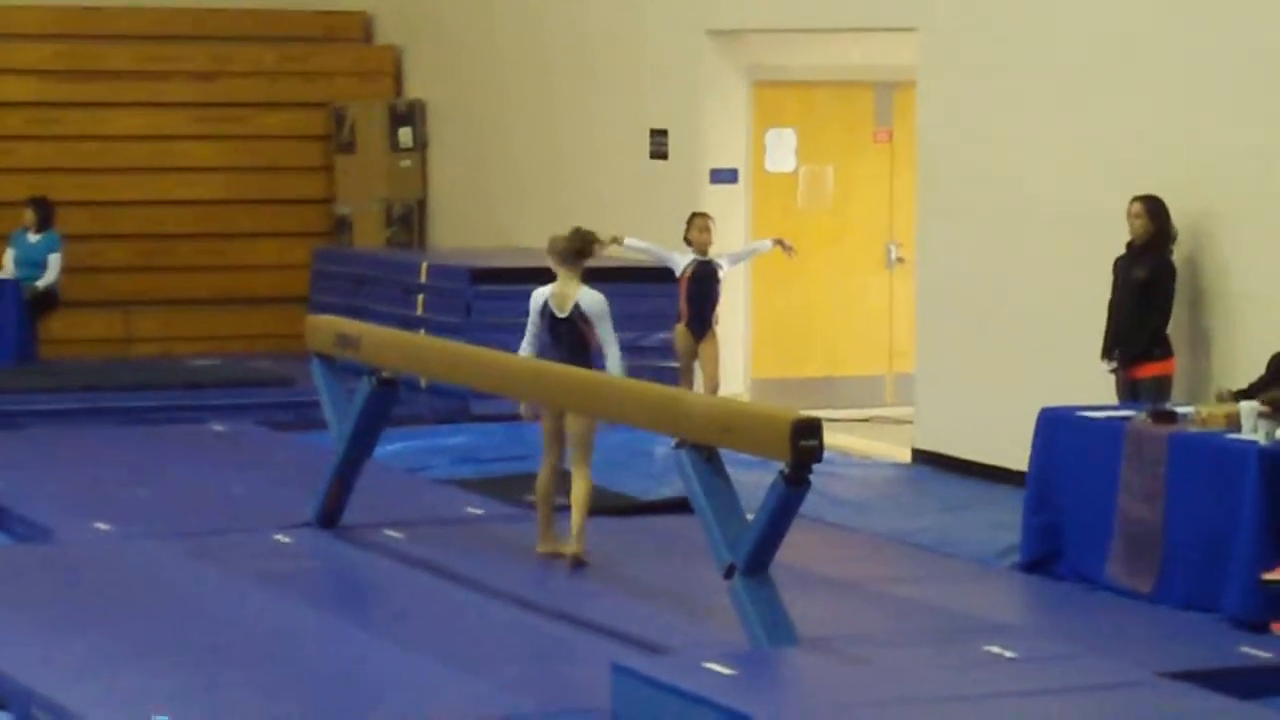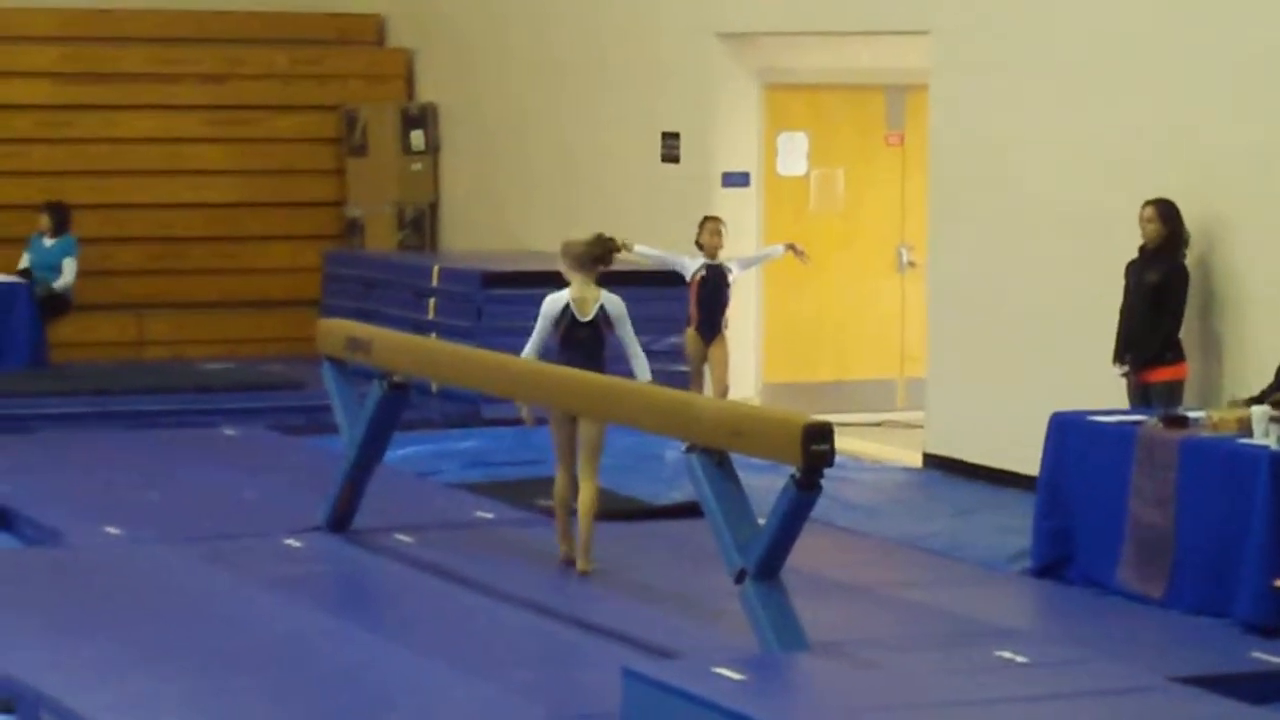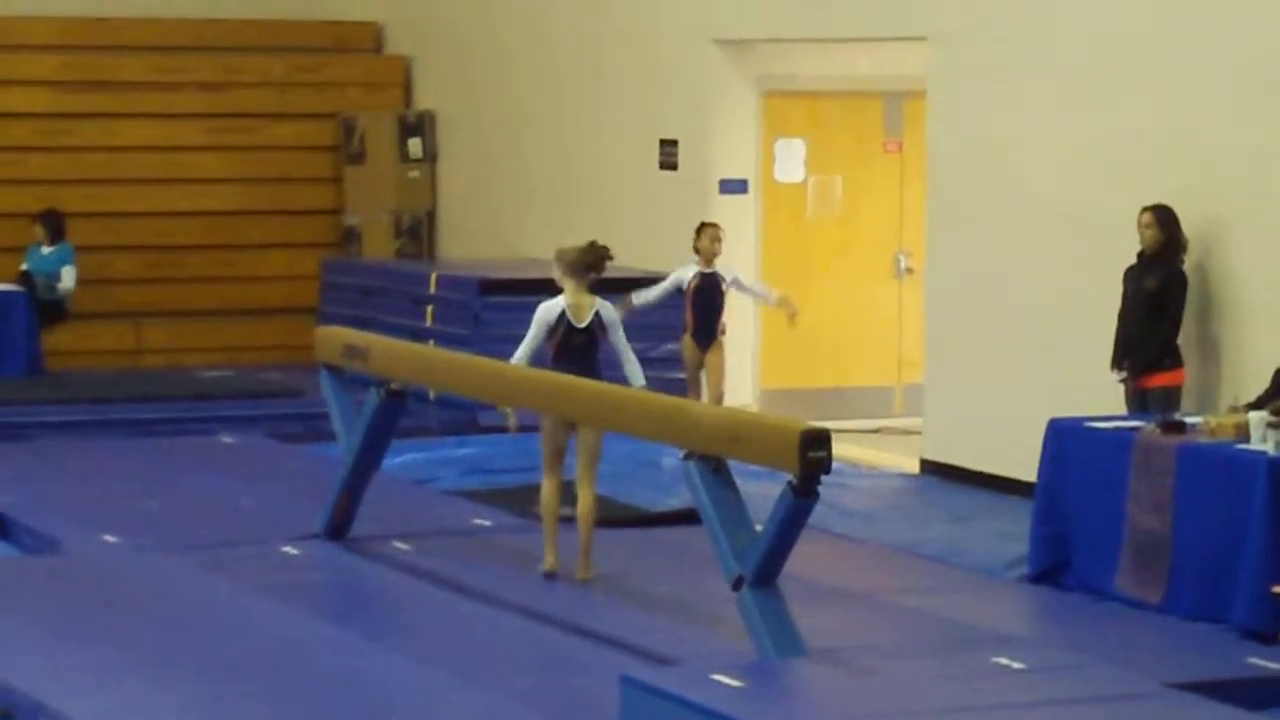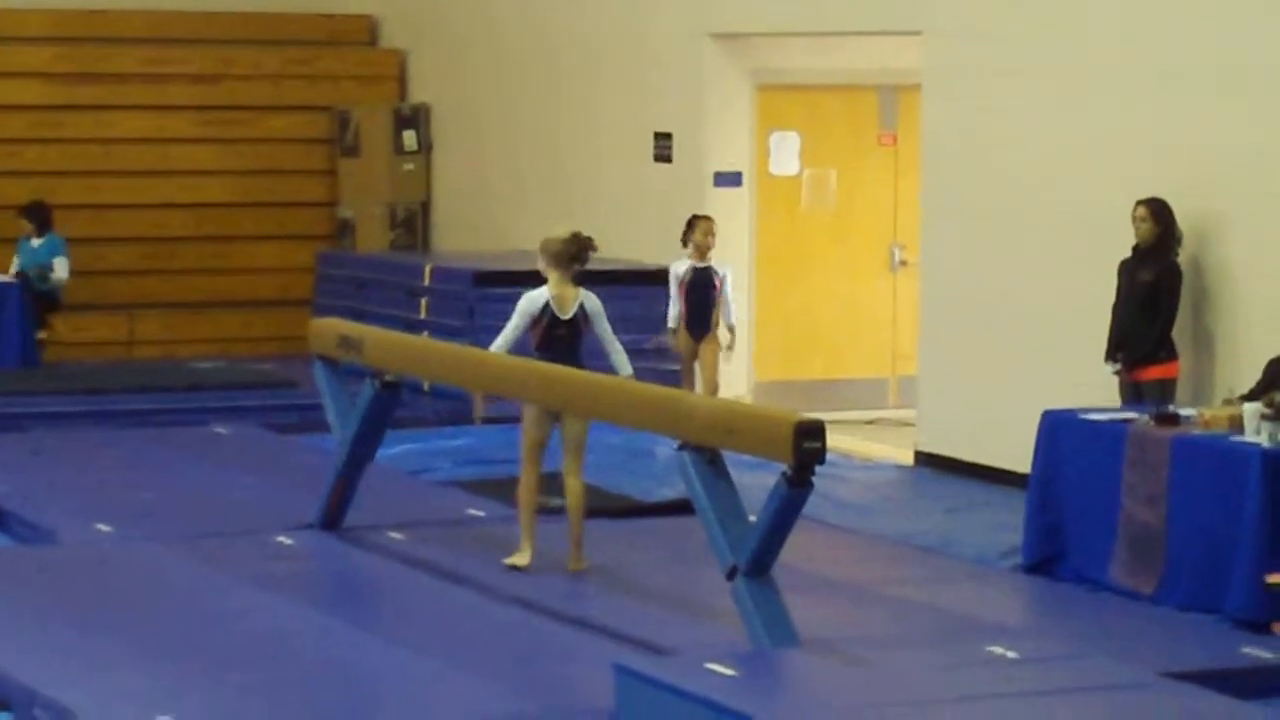
dt=0.2s
person 1, frame 1
left shoulder: (539, 296)
right shoulder: (594, 300)
left elbow: (530, 345)
right elbow: (611, 350)
left knee: (550, 462)
right knee: (580, 467)
left ankle: (546, 538)
right ankle: (576, 540)
person 1, frame 2
left shoulder: (554, 302)
right shoulder: (612, 304)
left elbow: (533, 348)
right elbow: (633, 350)
left knee: (564, 468)
right knee: (587, 474)
left ankle: (566, 544)
right ankle: (583, 555)
person 1, frame 3
left shoulder: (549, 309)
right shoulder: (605, 310)
left elbow: (524, 354)
right elbow: (626, 356)
left knee: (551, 475)
right knee: (585, 481)
left ankle: (551, 555)
right ankle: (584, 563)
person 1, frame 4
left shoulder: (533, 300)
right shoulder: (589, 301)
left elbow: (503, 343)
right elbow: (612, 345)
left knee: (530, 469)
right knee: (573, 472)
left ankle: (525, 548)
right ankle: (576, 554)
person 2, frame 1
left shoulder: (1162, 265)
right shoulder: (1122, 263)
left elbow: (1159, 317)
left wrist: (1130, 355)
right wrist: (1110, 352)
left hip: (1152, 361)
right hip: (1124, 362)
person 2, frame 2
left shoulder: (1174, 269)
right shoulder: (1134, 267)
left elbow: (1171, 321)
left wrist: (1141, 360)
right wrist: (1121, 356)
left hip: (1164, 365)
right hip: (1136, 366)
person 2, frame 3
left shoulder: (1173, 275)
right shoulder: (1132, 273)
left elbow: (1170, 327)
left wrist: (1140, 365)
right wrist: (1119, 362)
left hip: (1162, 371)
right hip: (1133, 371)
person 2, frame 4
left shoulder: (1168, 268)
right shoulder: (1127, 266)
left elbow: (1165, 320)
left wrist: (1135, 358)
right wrist: (1113, 354)
left hip: (1156, 364)
right hip: (1128, 365)
person 3, frame 1
left shoulder: (721, 262)
right shoulder: (679, 260)
left elbow: (752, 249)
right elbow: (648, 248)
left wrist: (776, 242)
right wrist: (620, 241)
left hip: (708, 330)
right hip: (686, 328)
left knee: (712, 383)
right knee: (686, 380)
person 3, frame 2
left shoulder: (732, 266)
right shoulder: (689, 265)
left elbow: (763, 255)
right elbow: (658, 255)
left wrist: (788, 247)
right wrist: (630, 247)
left hip: (718, 334)
right hip: (695, 332)
left knee: (722, 387)
right knee: (696, 384)
person 3, frame 3
left shoulder: (726, 276)
right shoulder: (685, 273)
left elbow: (755, 290)
right elbow: (657, 291)
left wrist: (781, 301)
right wrist: (631, 301)
left hip: (715, 341)
right hip: (692, 339)
left knee: (717, 394)
right knee: (693, 391)
person 3, frame 4
left shoulder: (720, 270)
right shoulder: (678, 267)
left elbow: (725, 303)
right elbow: (675, 303)
left wrist: (731, 332)
right wrist: (672, 332)
left hip: (709, 333)
right hip: (687, 331)
left knee: (712, 385)
right knee: (688, 383)
